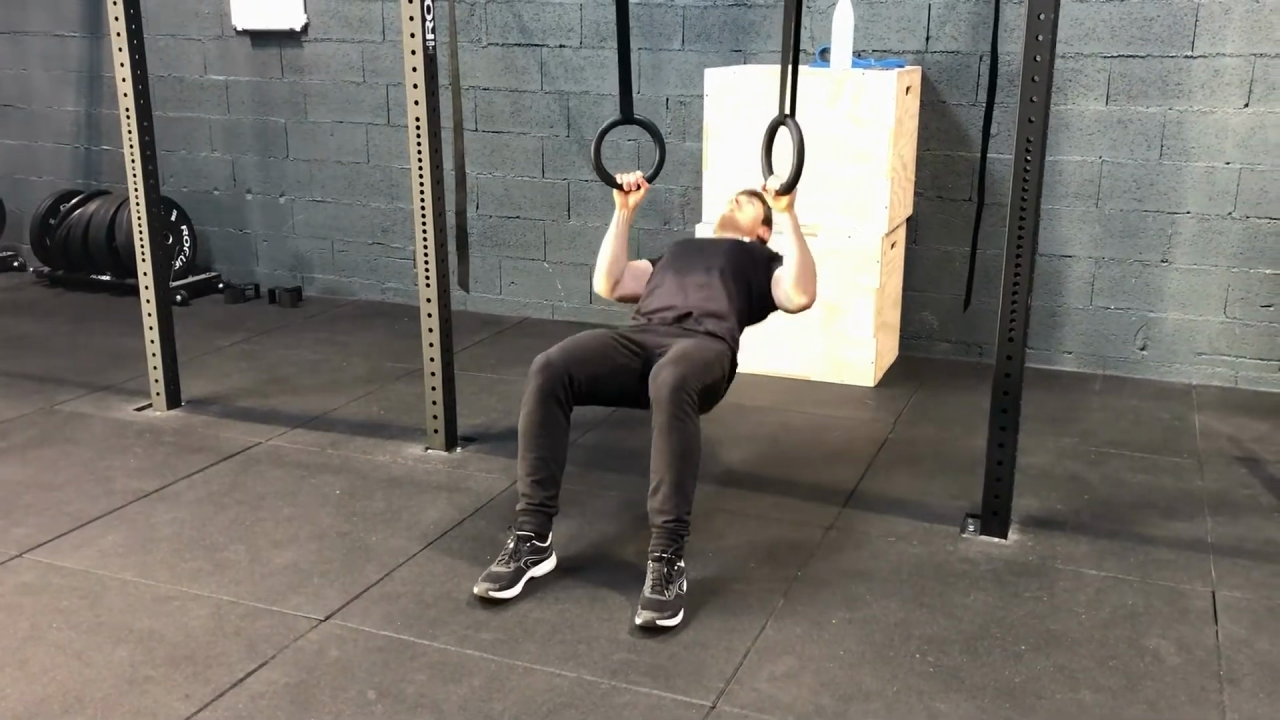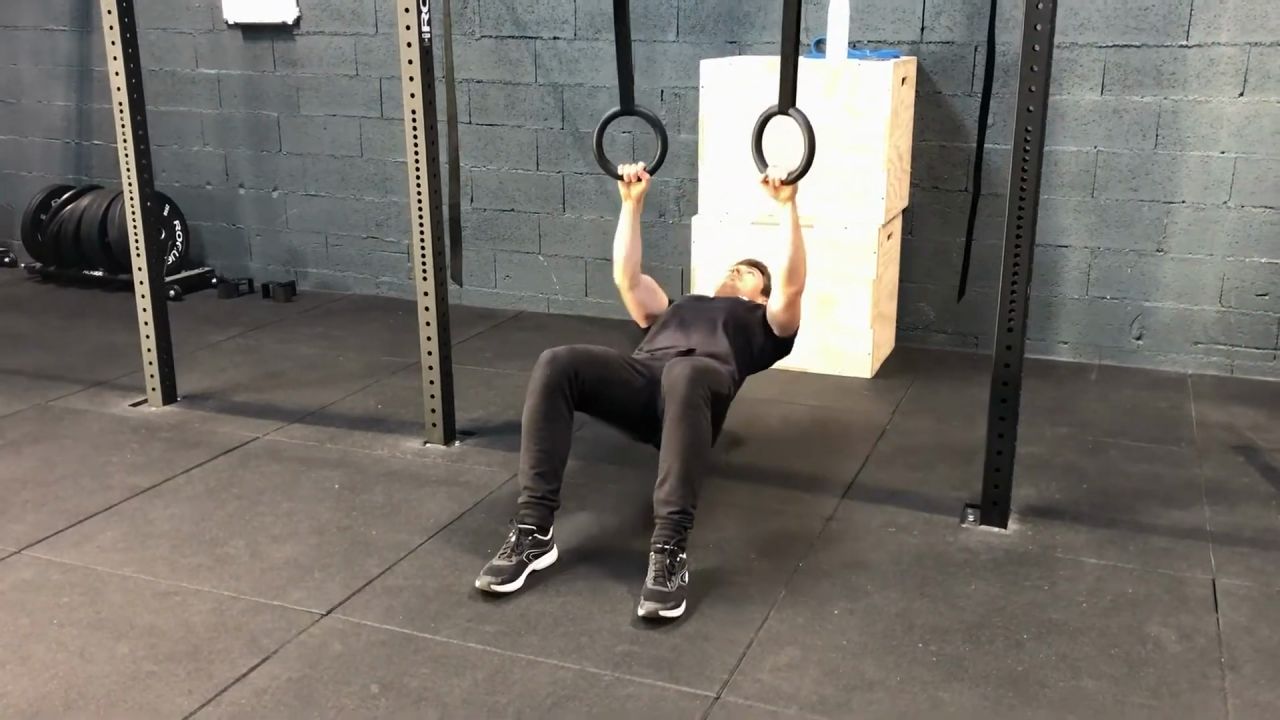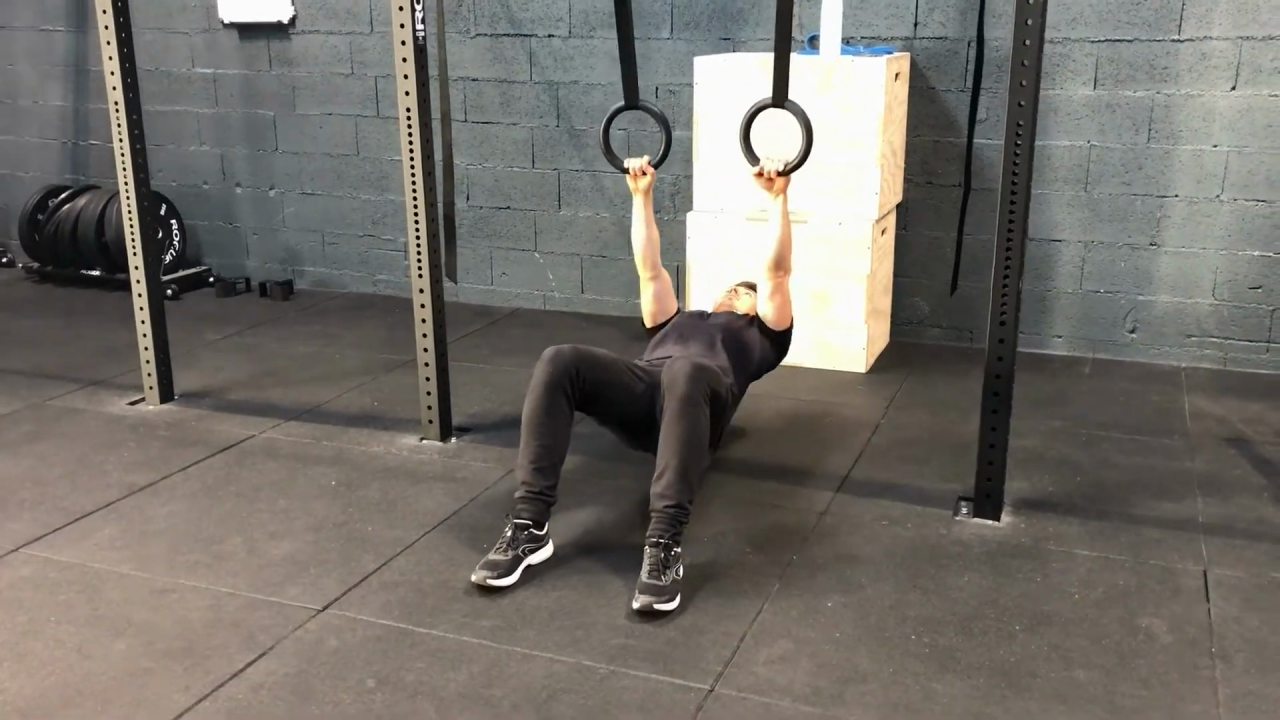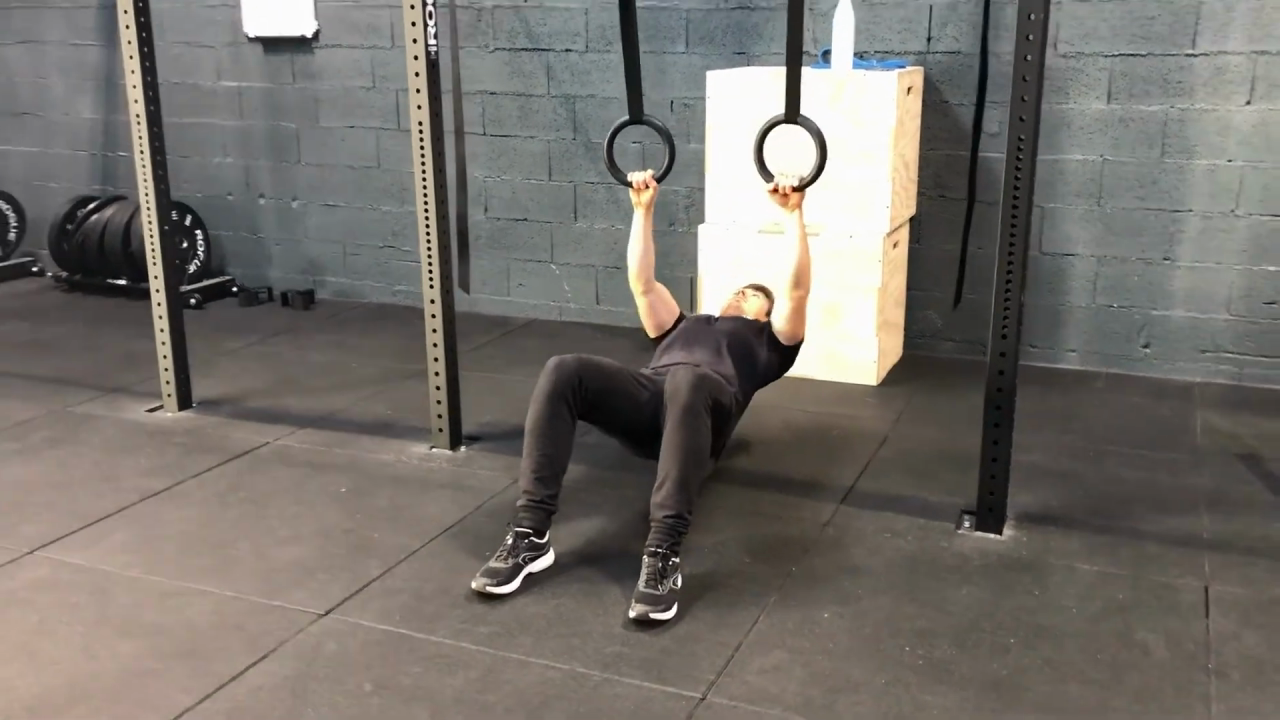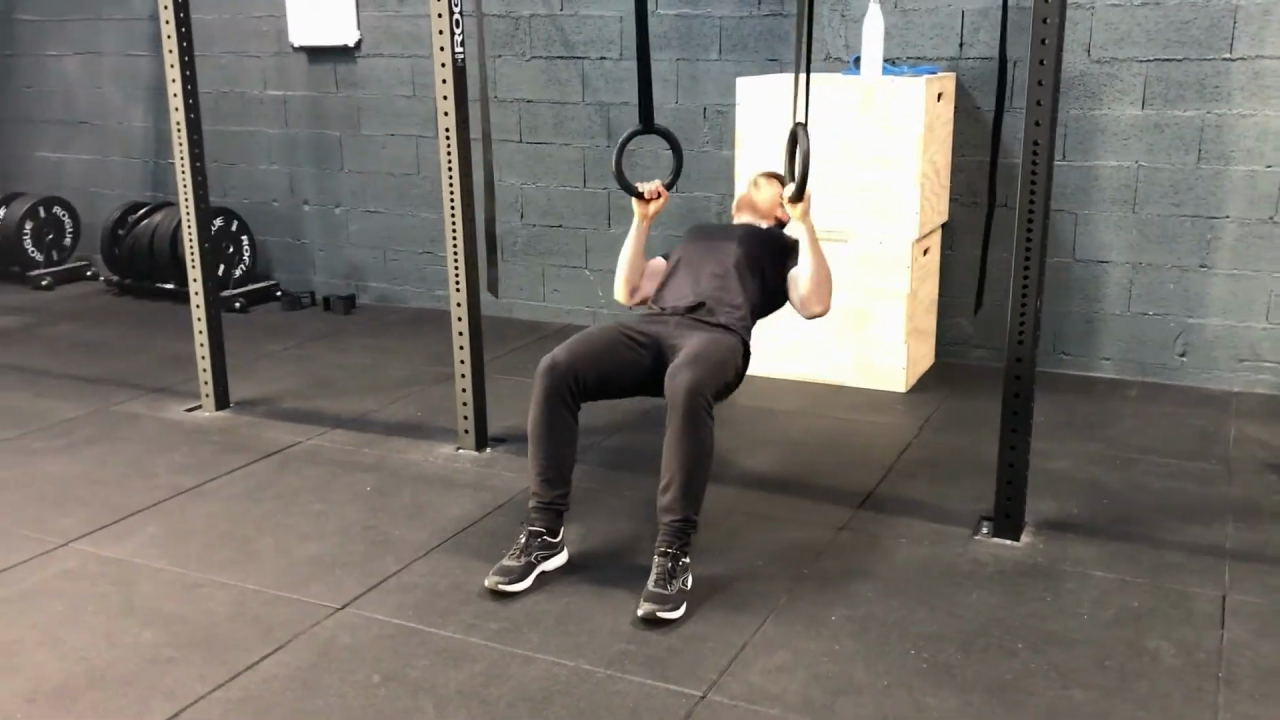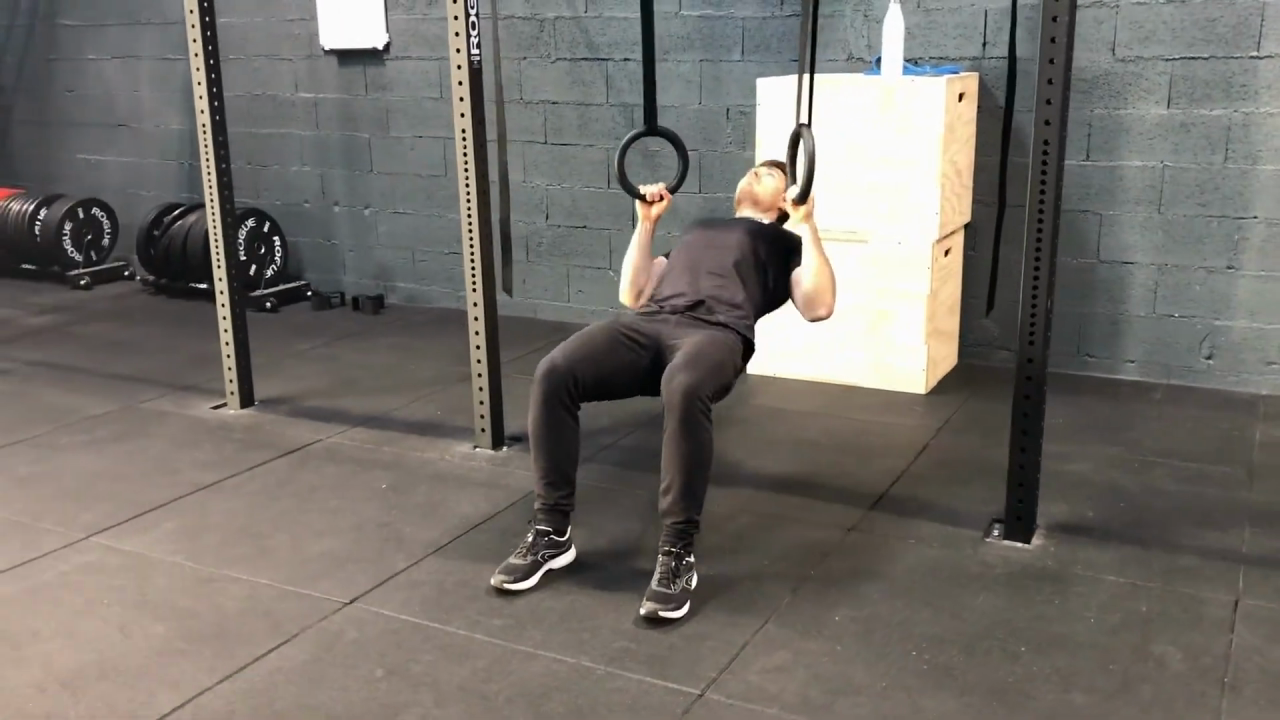
dt=0.4s
person 1, frame 1
left shoulder: (764, 262)
right shoulder: (677, 250)
left elbow: (800, 297)
right elbow: (607, 284)
left wrist: (786, 215)
right wrist: (625, 212)
left hip: (704, 344)
right hip: (641, 337)
left knee: (671, 384)
right knee: (549, 370)
left ankle: (666, 558)
right ankle: (532, 537)
person 1, frame 2
left shoulder: (763, 326)
right shoulder: (678, 308)
left elbow: (791, 286)
right elbow: (627, 276)
left wrist: (786, 205)
right wrist: (632, 202)
left hip: (700, 386)
right hip: (642, 378)
left knee: (684, 377)
right knee: (555, 365)
left ankle: (669, 551)
right ankle: (533, 531)
person 1, frame 3
left shoulder: (761, 335)
right shoulder: (679, 320)
left elbow: (775, 274)
right elbow: (649, 269)
left wrist: (777, 197)
right wrist: (642, 195)
left hip: (699, 394)
right hip: (640, 391)
left knee: (685, 374)
right knee: (557, 362)
left ankle: (664, 544)
right ankle: (529, 525)
person 1, frame 4
left shoulder: (768, 344)
right shoulder: (686, 327)
left elbow: (794, 295)
right elbow: (641, 282)
left wrist: (793, 215)
right wrist: (644, 209)
left hip: (705, 400)
right hip: (647, 395)
left knee: (685, 386)
right knee: (561, 372)
left ankle: (663, 555)
right ankle: (530, 534)
person 1, frame 5
left shoulder: (780, 246)
right shoulder: (696, 234)
left elbow: (815, 306)
right elbow: (626, 292)
left wrist: (803, 224)
right wrist: (641, 222)
left hip: (716, 335)
right hip: (652, 326)
left knee: (687, 387)
right knee: (556, 370)
left ankle: (673, 554)
right ankle: (544, 533)
person 1, frame 6
left shoulder: (783, 244)
right shoulder: (699, 230)
left elbow: (817, 308)
right elbow: (632, 293)
left wrist: (805, 221)
right wrist: (646, 222)
left hip: (717, 334)
right hip: (652, 325)
left knee: (684, 387)
right knee: (554, 372)
left ankle: (677, 555)
right ankle: (552, 533)
